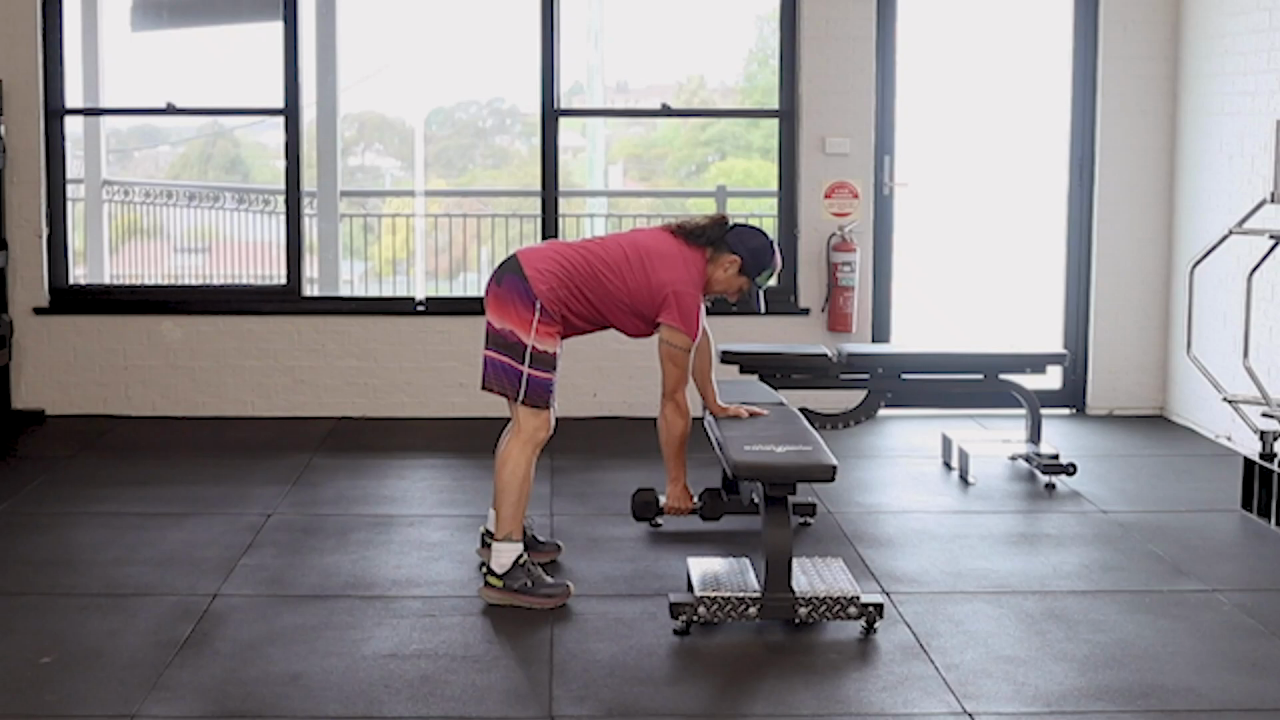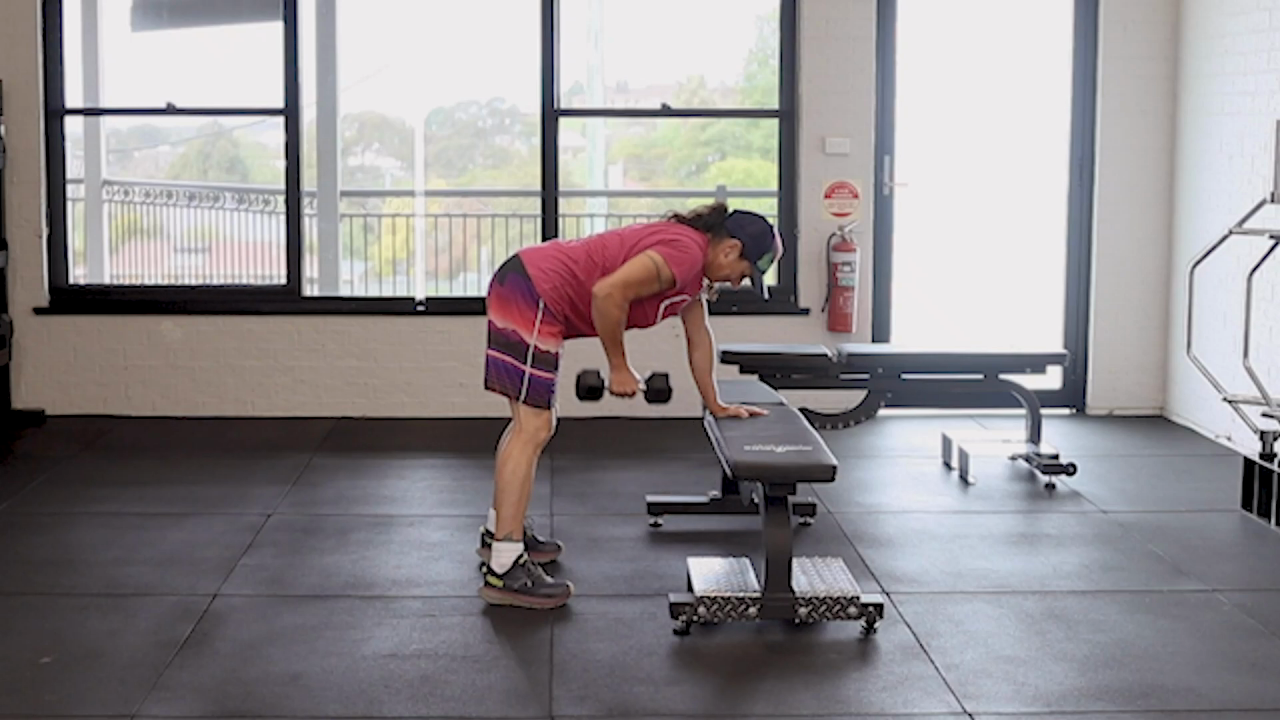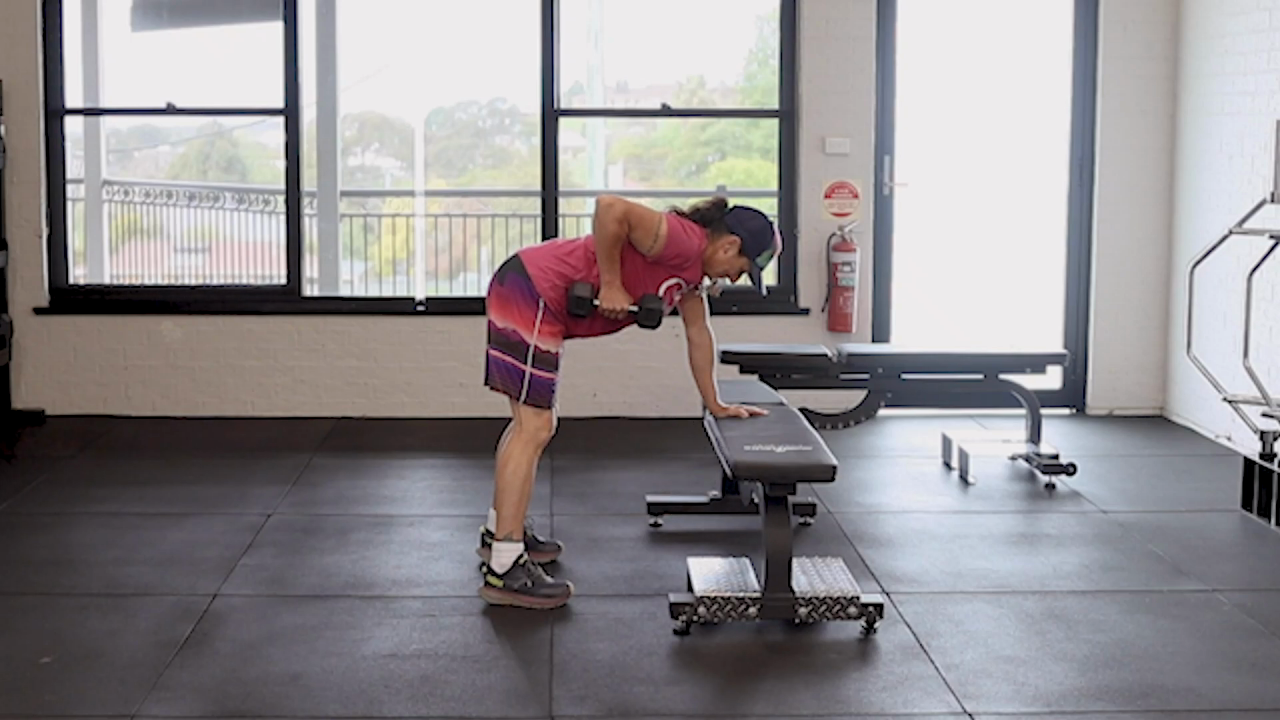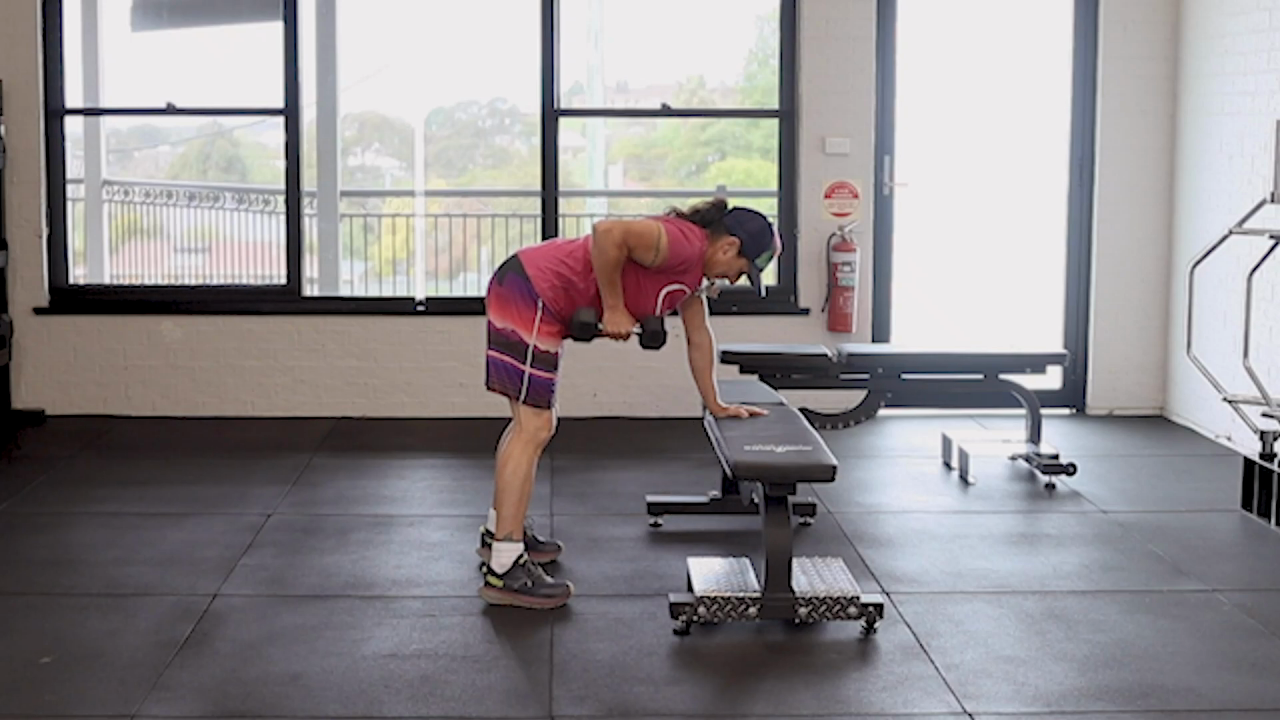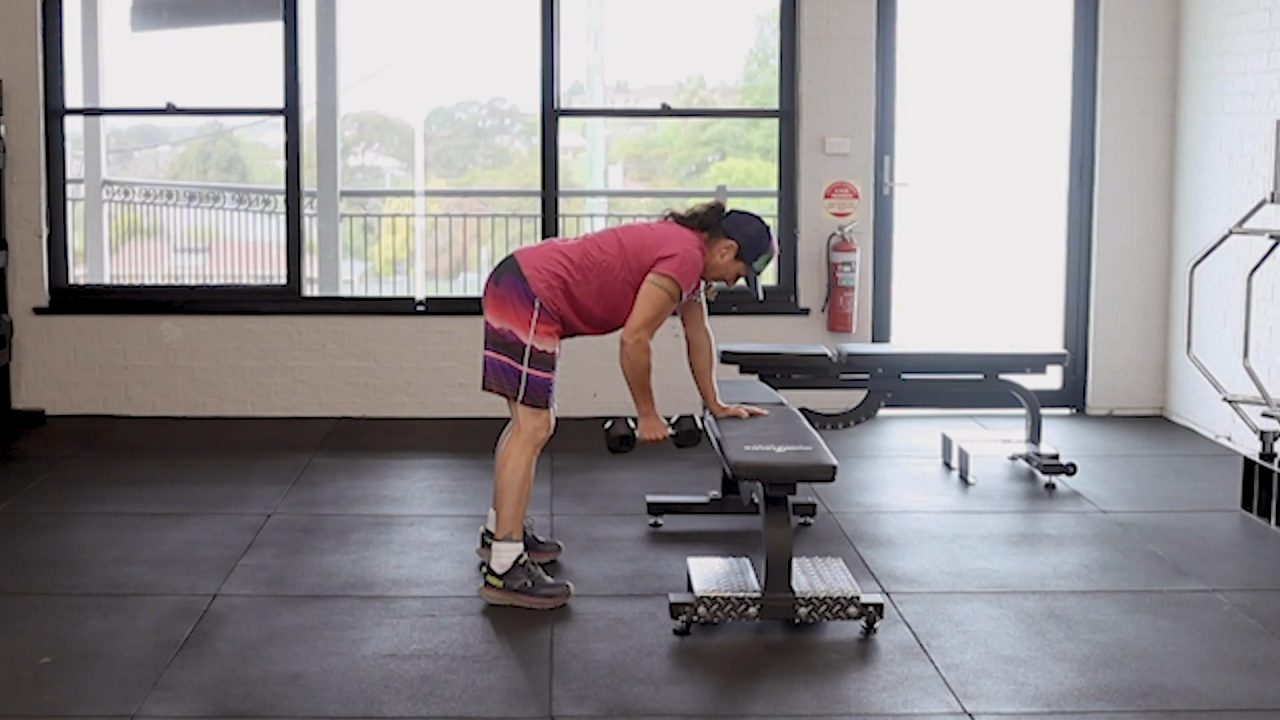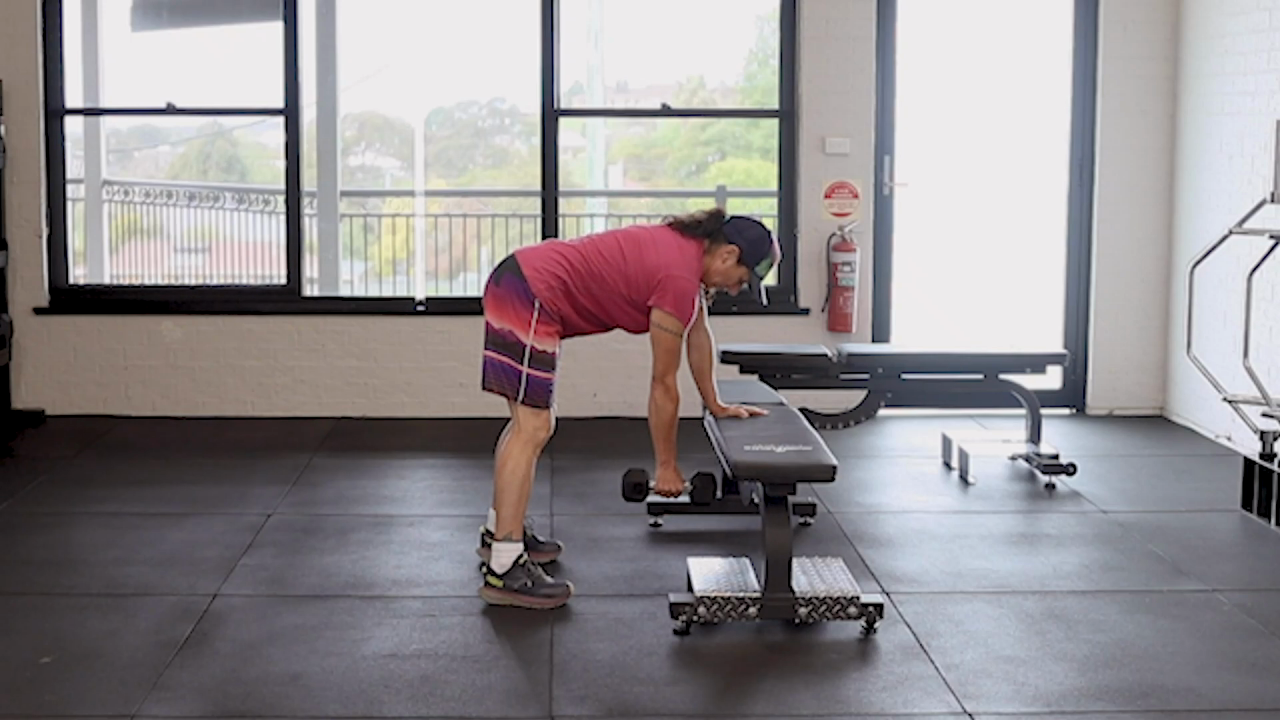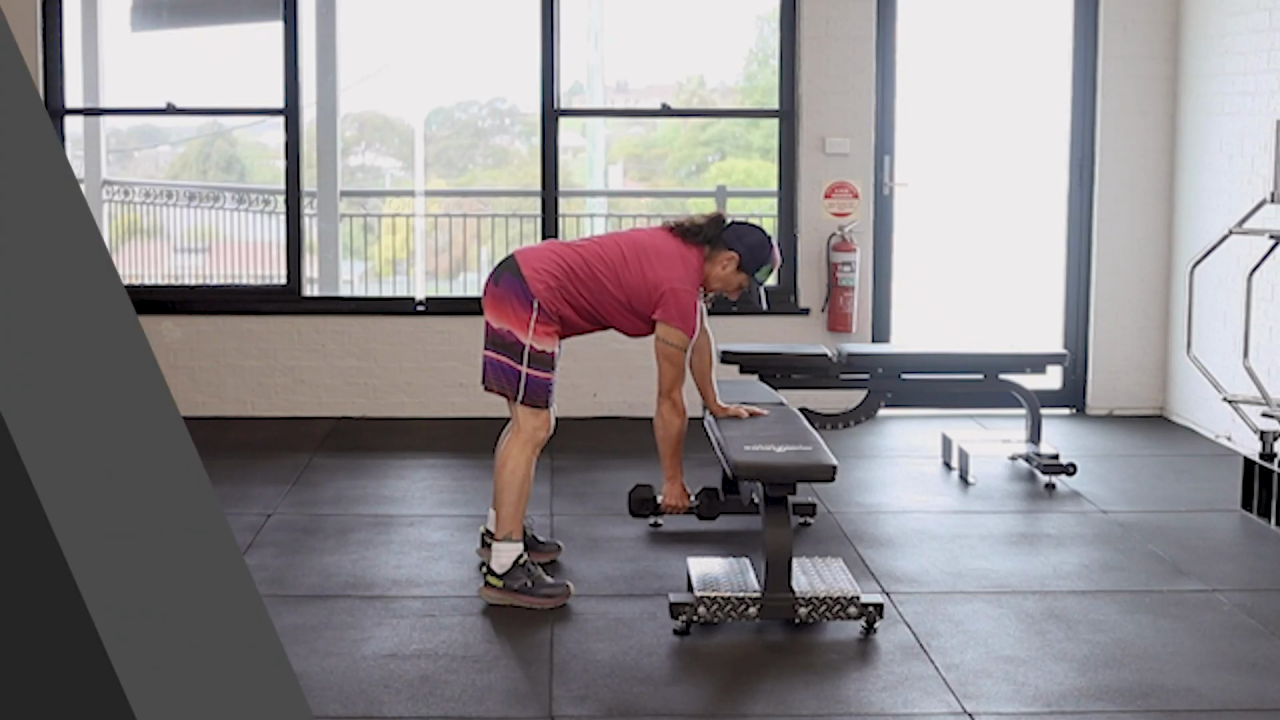
dt=0.7s
person 1, frame 1
left shoulder: (691, 255)
right shoulder: (683, 287)
left elbow: (699, 335)
right elbow: (672, 401)
left wrist: (715, 405)
right wrist: (677, 483)
left hip: (520, 282)
right hip: (530, 297)
left knee: (528, 420)
right knee: (532, 429)
left ankle: (499, 529)
right ankle: (504, 568)
person 1, frame 2
left shoulder: (694, 259)
right shoulder: (683, 255)
left elbow: (698, 333)
right elbow: (606, 292)
left wrist: (715, 404)
right wrist: (619, 368)
left hip: (526, 290)
right hip: (530, 294)
left knee: (531, 420)
right knee: (533, 429)
left ankle: (499, 530)
right ankle: (504, 570)
person 1, frame 3
left shoulder: (693, 264)
right shoulder: (683, 243)
left elbow: (698, 332)
right elbow: (610, 207)
left wrist: (715, 404)
right wrist: (611, 284)
left hip: (529, 295)
right hip: (529, 293)
left knee: (531, 422)
right knee: (535, 428)
left ankle: (500, 529)
right ankle: (504, 569)
person 1, frame 4
left shoulder: (693, 261)
right shoulder: (683, 245)
left elbow: (697, 333)
right elbow: (606, 232)
left wrist: (714, 404)
right wrist: (614, 307)
left hip: (529, 293)
right hip: (529, 294)
left knee: (530, 421)
right knee: (534, 429)
left ankle: (500, 530)
right ankle: (504, 569)
person 1, frame 5
left shoulder: (689, 251)
right shoulder: (685, 258)
left elbow: (698, 334)
right elbow: (633, 339)
left wrist: (715, 405)
right wrist: (648, 416)
left hip: (520, 289)
right hip: (527, 295)
left knee: (529, 422)
right knee: (533, 430)
left ankle: (501, 530)
right ankle: (505, 570)
person 1, frame 6
left shoulder: (689, 249)
right shoulder: (679, 277)
left elbow: (698, 333)
right elbow: (663, 384)
left wrist: (715, 405)
right wrist: (667, 466)
left hip: (519, 285)
right hip: (528, 296)
left knee: (529, 421)
right knee: (533, 429)
left ankle: (499, 530)
right ankle: (504, 570)
person 1, frame 7
left shoulder: (690, 252)
right shoulder: (680, 287)
left elbow: (700, 334)
right elbow: (669, 400)
left wrist: (716, 405)
right wrist: (673, 481)
left hip: (518, 285)
right hip: (528, 297)
left knee: (529, 421)
right knee: (532, 429)
left ankle: (499, 530)
right ankle: (504, 569)
